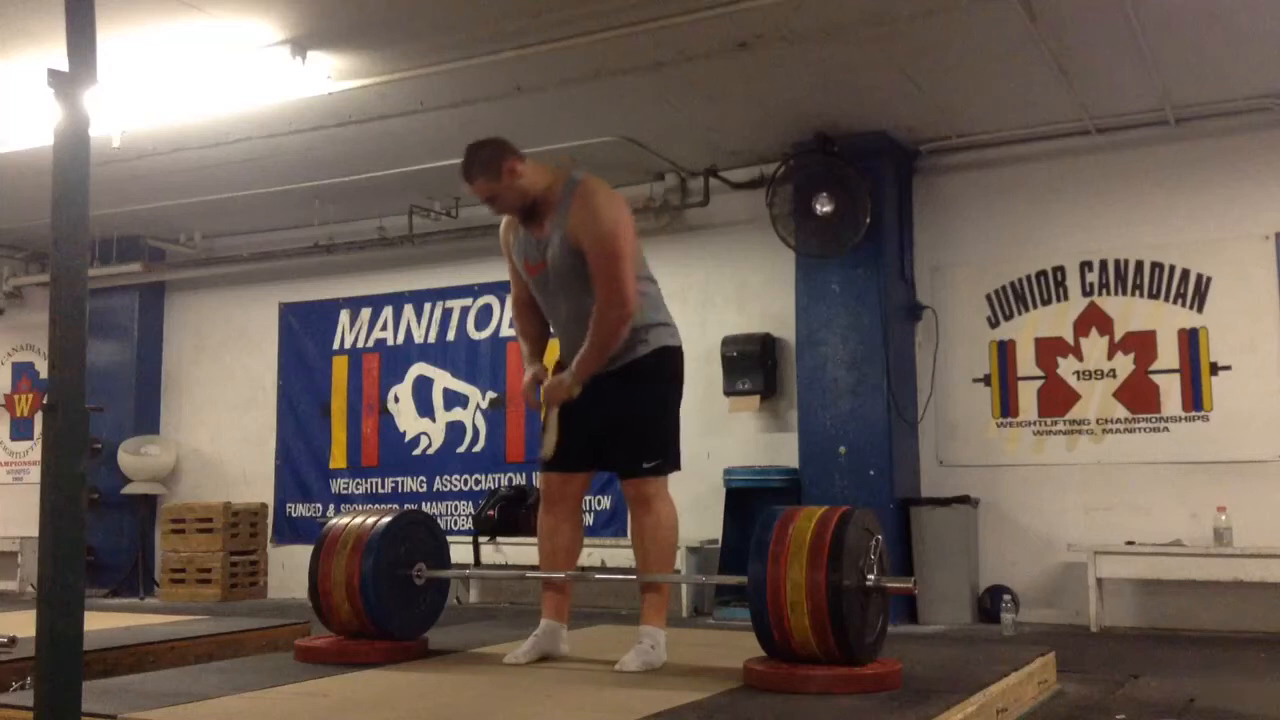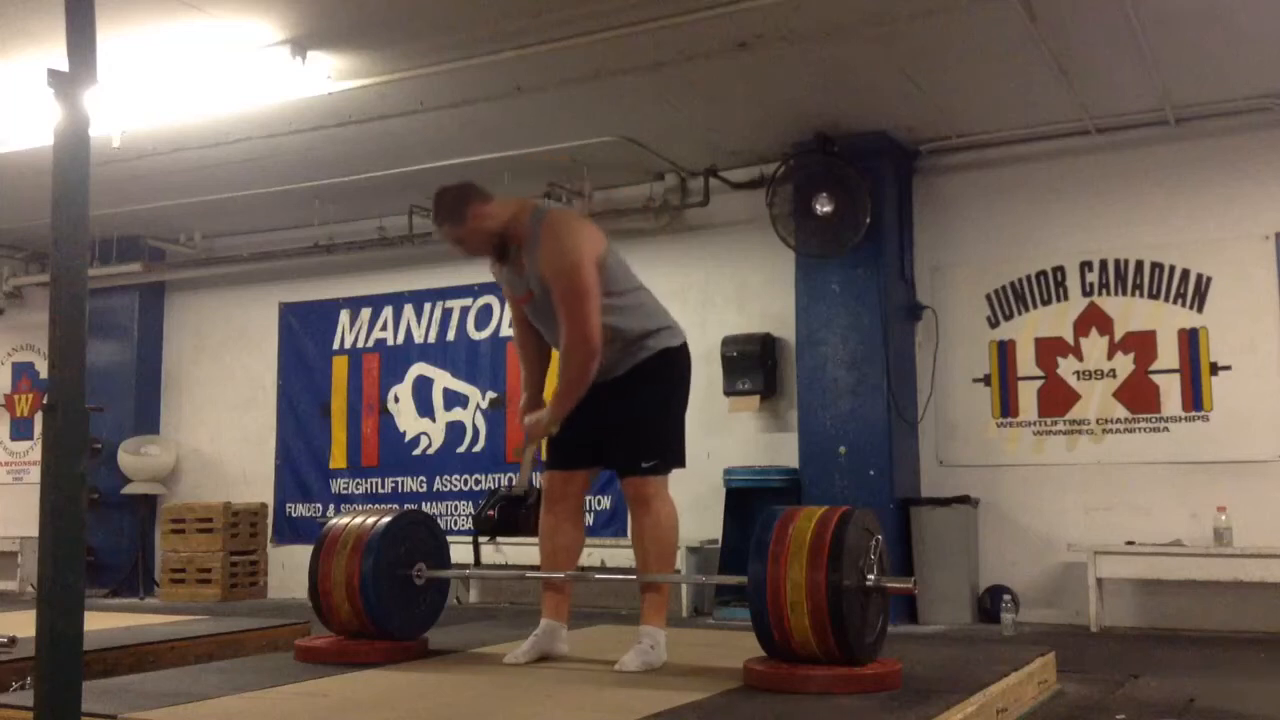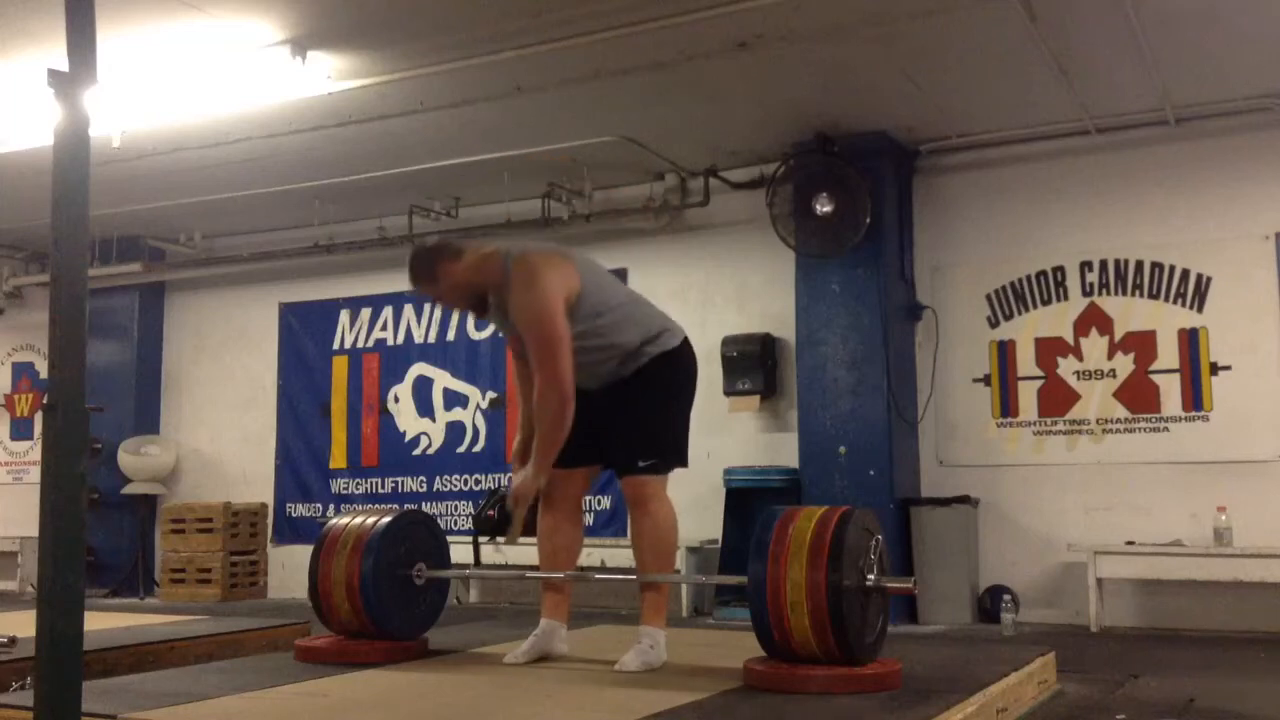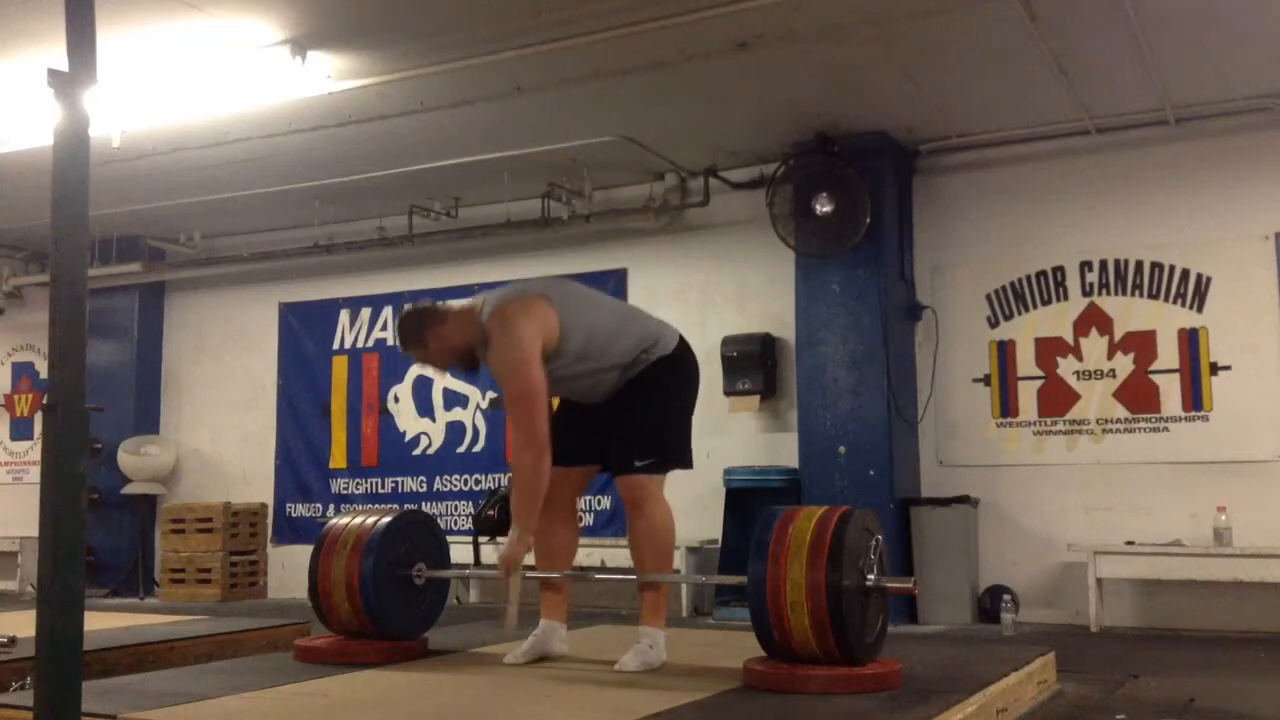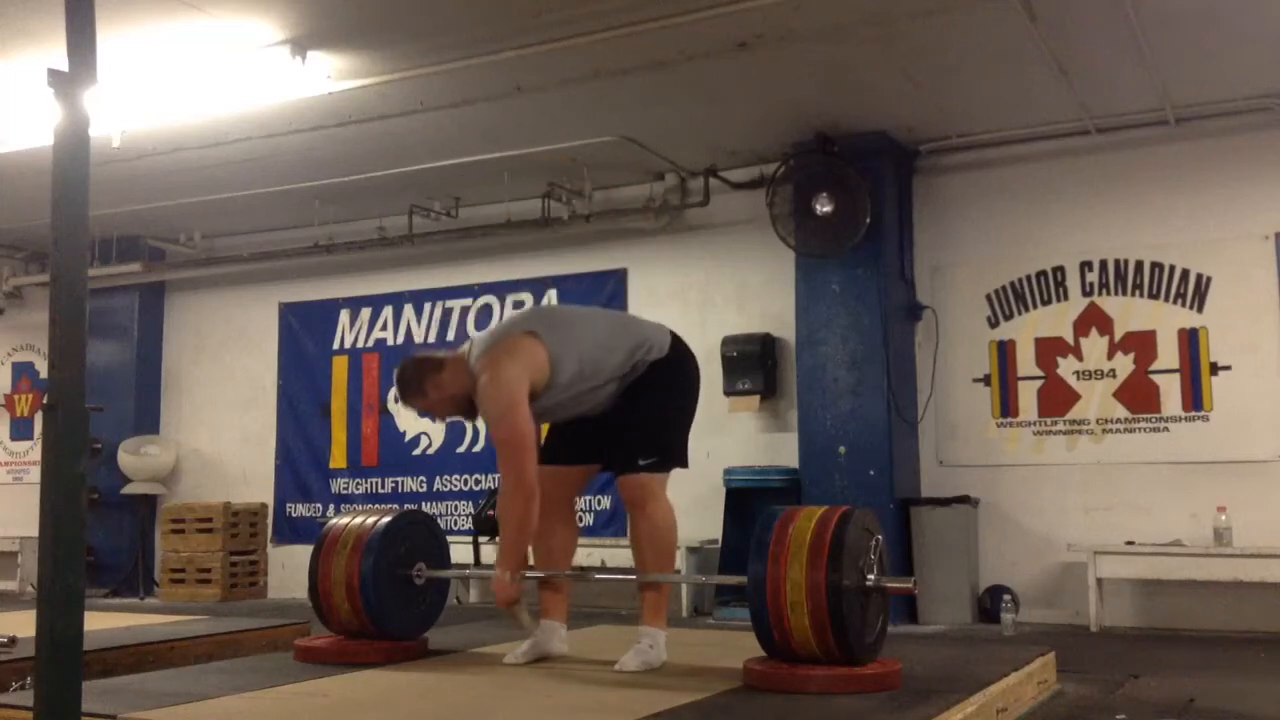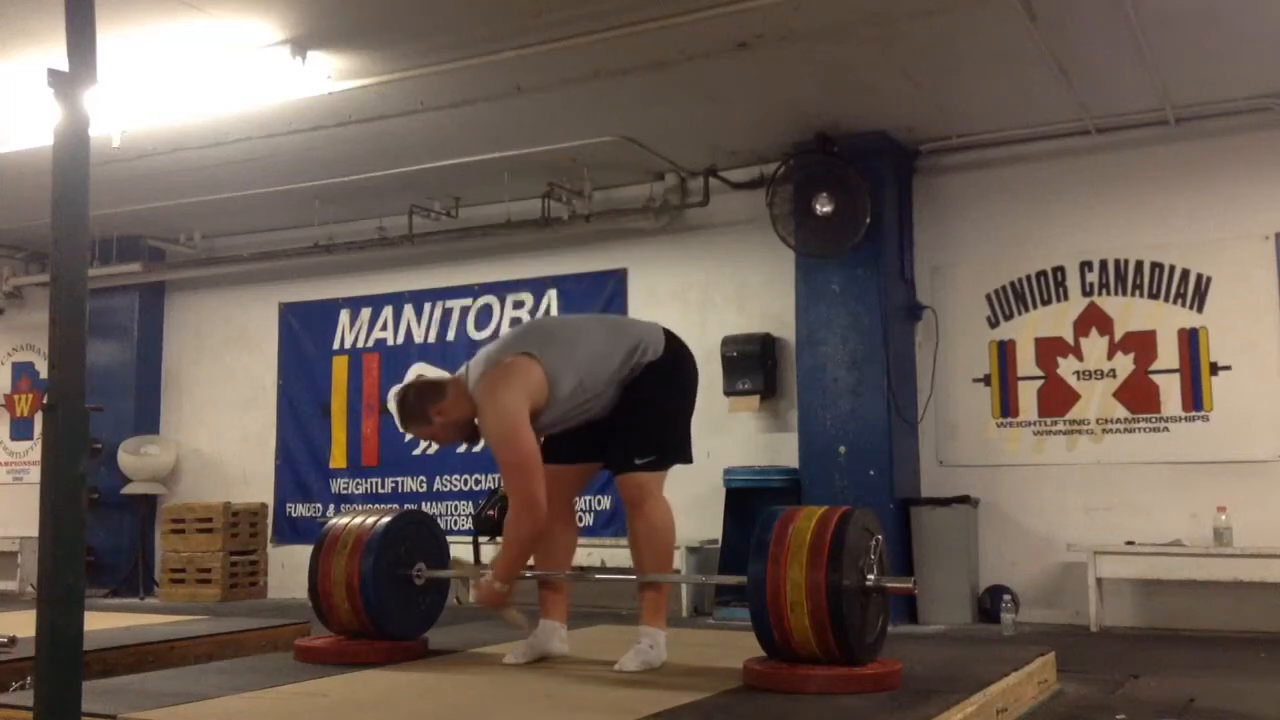
dt=0.2s
person 1, frame 1
left shoulder: (592, 206)
right shoulder: (513, 229)
left elbow: (620, 304)
right elbow: (524, 301)
left wrist: (574, 377)
right wrist: (534, 361)
left hip: (643, 360)
right hip: (578, 372)
left knee: (643, 489)
right knee: (557, 492)
left ankle: (652, 633)
right ankle: (552, 628)
person 1, frame 2
left shoulder: (559, 238)
right shoulder: (502, 254)
left elbow: (584, 339)
right elbow: (526, 325)
left wrist: (553, 415)
right wrist: (532, 389)
left hip: (651, 360)
right hip: (590, 374)
left knee: (644, 489)
right knee: (559, 492)
left ankle: (653, 634)
right ankle: (552, 628)
person 1, frame 3
left shoulder: (531, 282)
right shoulder: (490, 290)
left elbow: (557, 386)
right elbow: (527, 361)
left wrist: (537, 470)
right wrist: (526, 435)
left hip: (655, 362)
right hip: (597, 378)
left knee: (642, 489)
right knee: (559, 492)
left ankle: (653, 635)
right ankle: (552, 628)
person 1, frame 4
left shoulder: (508, 331)
right shoulder: (485, 328)
left elbow: (535, 442)
left wrist: (520, 536)
right wrist: (522, 478)
left hip: (656, 367)
right hip: (600, 385)
left knee: (638, 490)
right knee: (553, 491)
left ankle: (652, 636)
right ankle: (551, 628)
person 1, frame 5
left shoulder: (496, 378)
right shoulder: (482, 366)
left elbow: (519, 486)
left wrist: (507, 571)
right wrist: (514, 551)
left hip: (657, 368)
right hip: (604, 389)
left knee: (639, 490)
right knee: (551, 491)
left ankle: (652, 635)
right ankle: (551, 629)
person 1, frame 6
left shoulder: (496, 402)
right shoulder: (479, 382)
left elbow: (528, 507)
left wrist: (499, 580)
right wrist: (508, 565)
left hip: (656, 367)
right hip: (604, 388)
left knee: (637, 489)
right knee: (551, 491)
left ankle: (652, 635)
right ankle: (551, 629)
